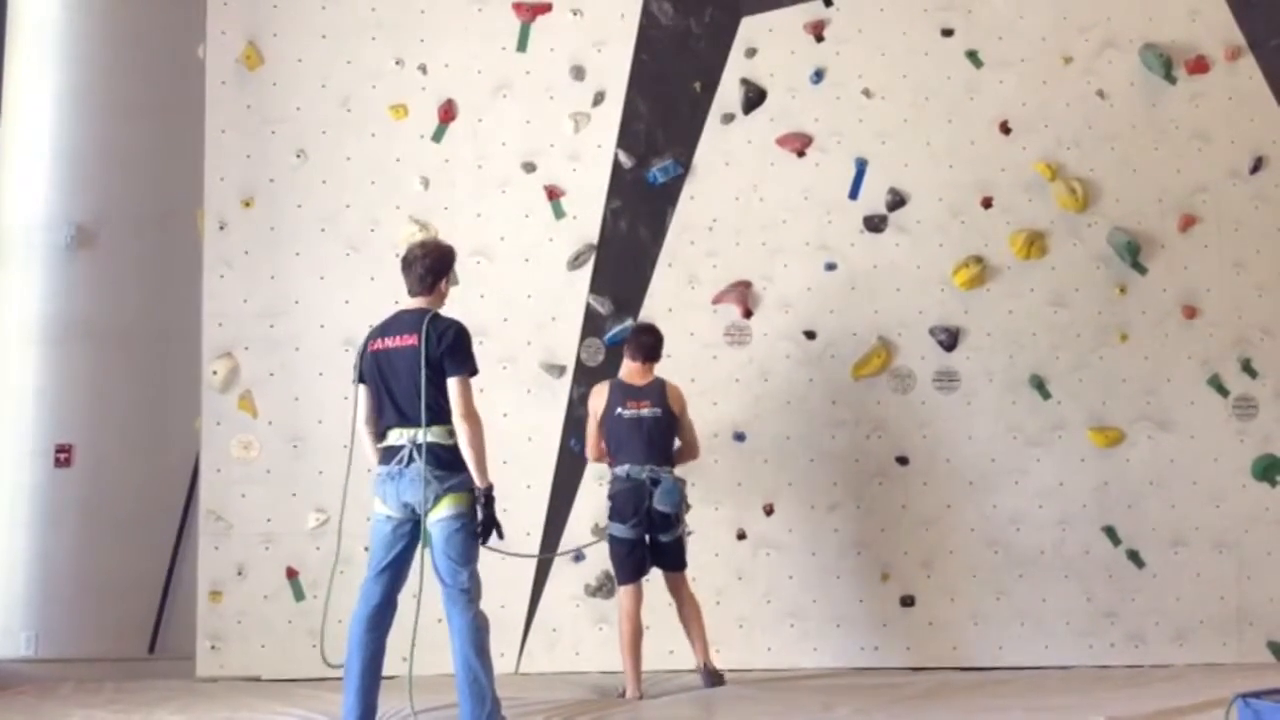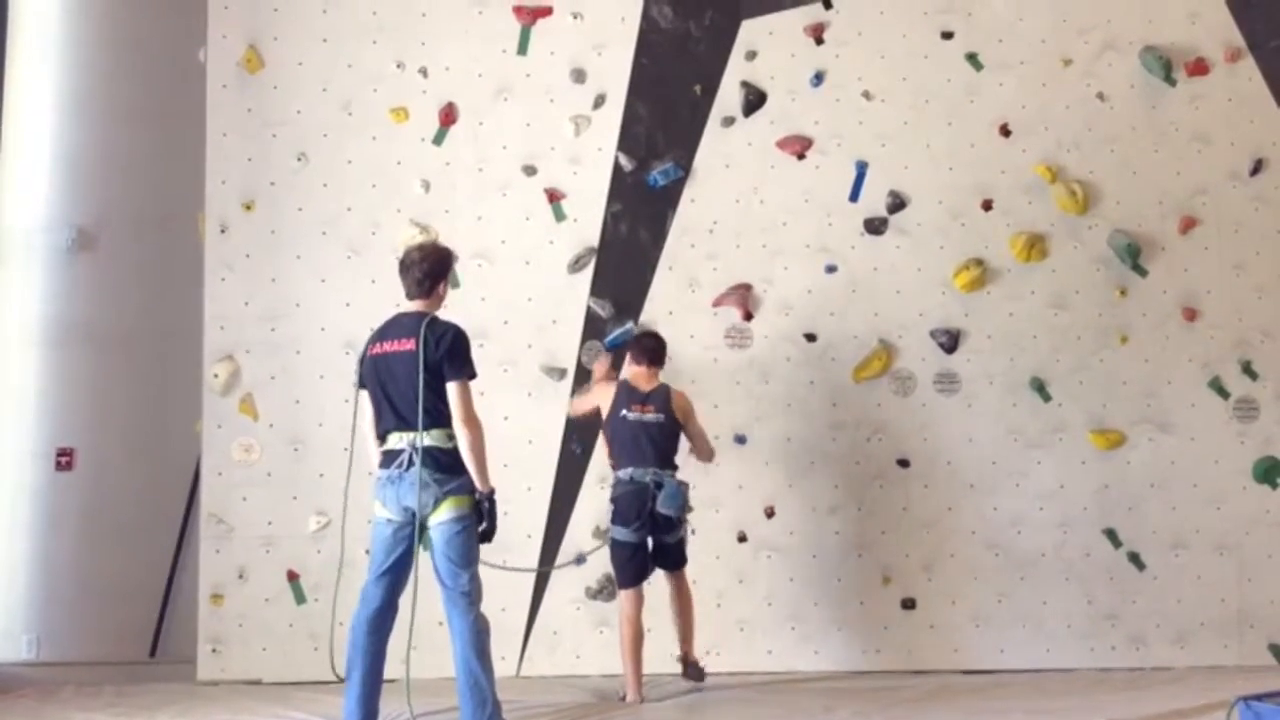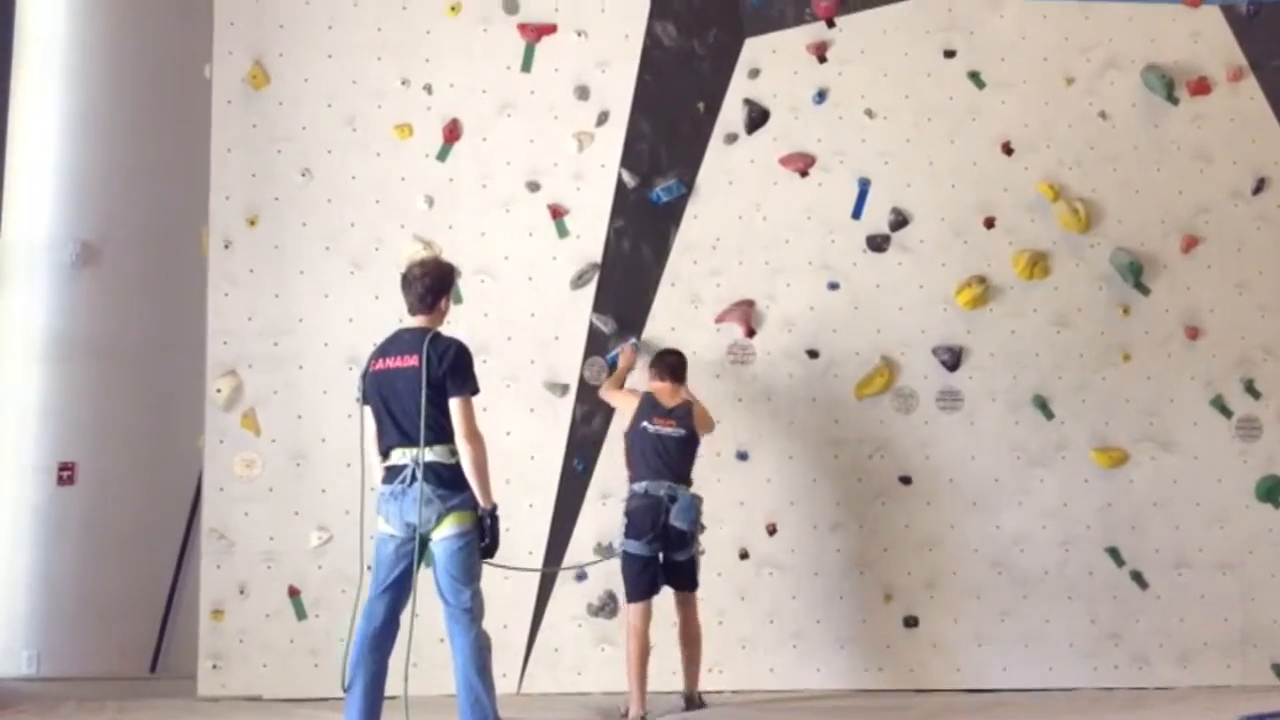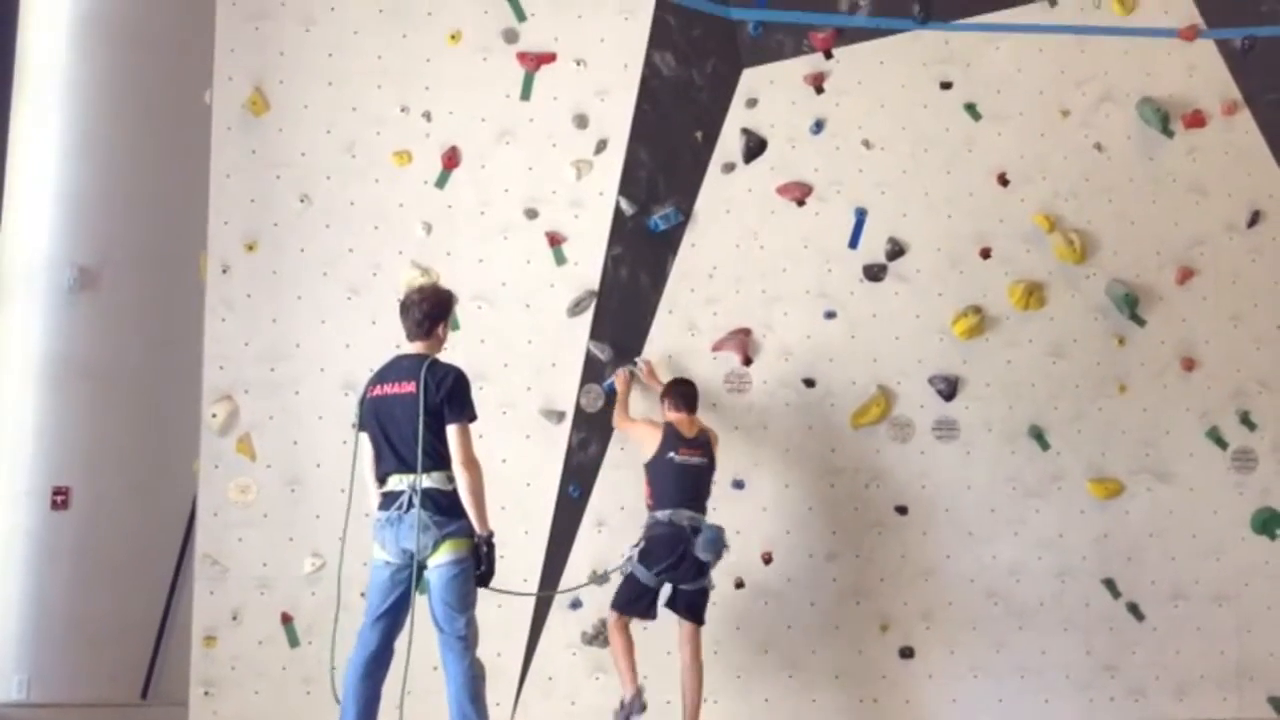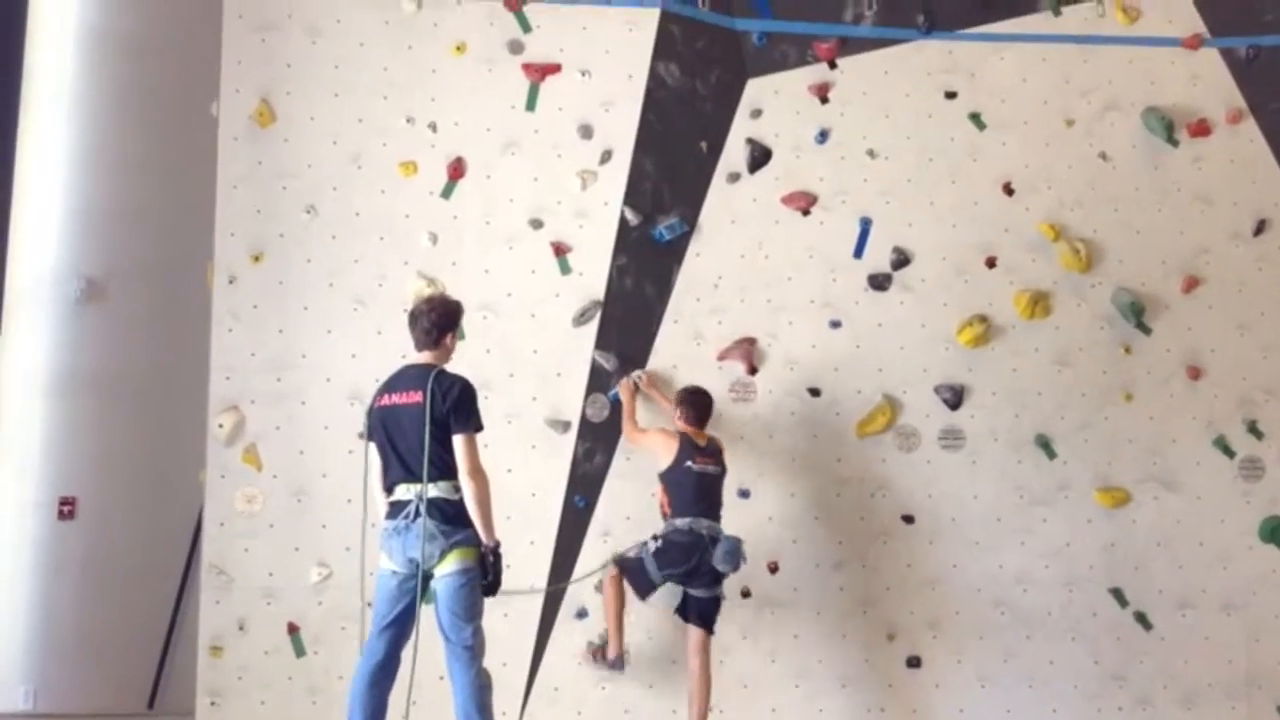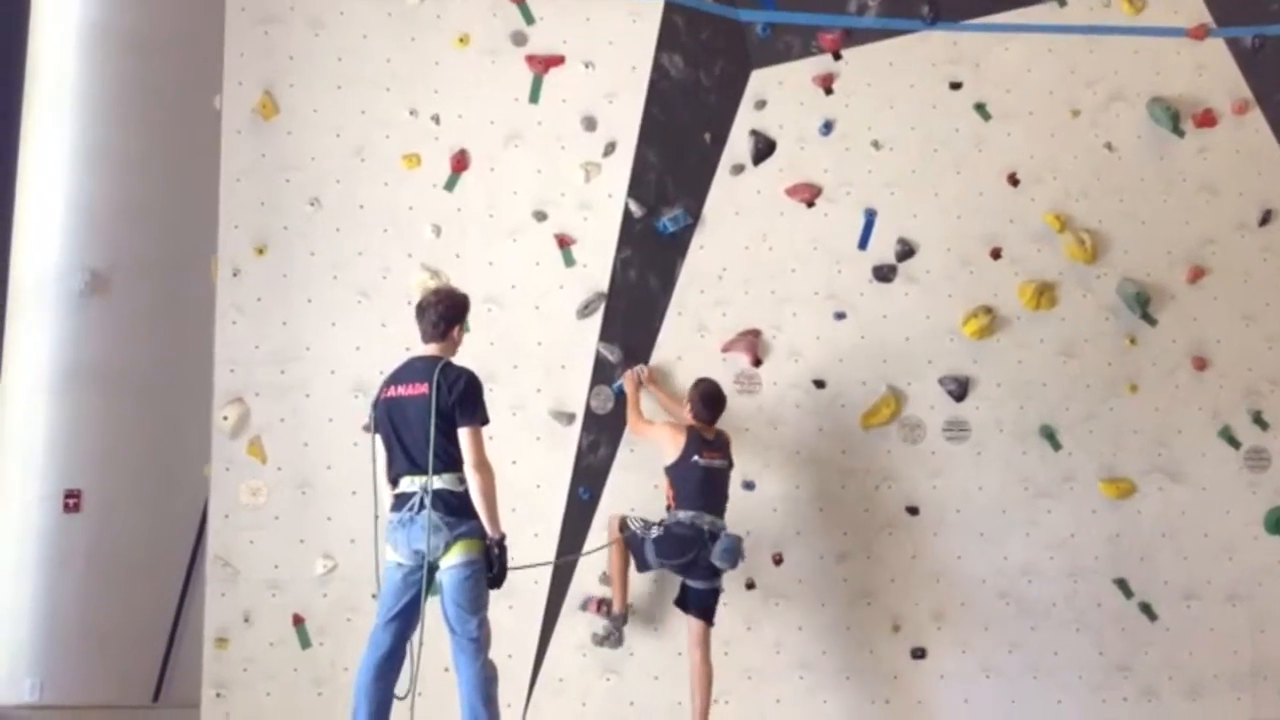
dt=0.3s
person 1, frame 1
left shoulder: (376, 338)
right shoulder: (448, 332)
left elbow: (366, 421)
right elbow: (463, 416)
right wrist: (483, 486)
left hip: (391, 475)
right hip: (442, 474)
left knee: (375, 595)
right knee: (460, 597)
person 1, frame 2
left shoulder: (375, 342)
right shoulder: (446, 336)
left elbow: (370, 426)
right elbow: (464, 421)
right wrist: (485, 489)
left hip: (391, 479)
right hip: (442, 478)
left knee: (376, 598)
right knee: (461, 600)
person 1, frame 3
left shoulder: (378, 357)
right shoulder: (449, 351)
left elbow: (373, 441)
right elbow: (466, 436)
right wrist: (487, 505)
left hip: (394, 494)
right hip: (445, 493)
left knee: (379, 614)
right knee: (463, 615)
person 1, frame 4
left shoulder: (375, 384)
right shoulder: (447, 378)
left elbow: (369, 468)
right elbow: (463, 464)
right wrist: (483, 533)
left hip: (391, 520)
right hip: (441, 519)
left knee: (372, 640)
right knee: (457, 644)
person 1, frame 5
left shoulder: (384, 393)
right shoulder: (453, 388)
left elbow: (380, 475)
right elbow: (469, 473)
right wrist: (490, 544)
left hip: (397, 529)
right hip: (448, 529)
left knee: (380, 649)
right knee: (463, 652)
person 1, frame 6
left shoulder: (389, 385)
right shoulder: (459, 380)
right elbow: (474, 465)
right wrist: (495, 536)
left hip: (403, 520)
right hip: (452, 520)
left knee: (386, 640)
right knee: (469, 643)
person 2, frame 1
left shoulder: (602, 393)
right shoulder: (671, 393)
left elbow: (593, 453)
right elbow: (690, 448)
left hip: (625, 495)
right hip: (665, 494)
left knee: (629, 595)
right knee: (678, 583)
left ankle: (633, 687)
right ankle: (706, 665)
person 2, frame 2
left shoulder: (609, 391)
right shoulder: (676, 399)
left elbow: (574, 407)
right elbow: (707, 454)
left wrist: (598, 378)
right wrist: (691, 446)
left hip: (628, 498)
right hip: (667, 497)
left knee: (630, 599)
right knee: (677, 577)
left ankle: (633, 693)
right ankle: (689, 659)
person 2, frame 3
left shoulder: (636, 403)
right shoulder: (696, 412)
left elbow: (606, 390)
left wrist: (625, 365)
right wrist: (682, 388)
left hip: (643, 512)
right hip: (682, 514)
left knee: (638, 615)
right knee: (687, 607)
person 2, frame 4
left shoulder: (654, 432)
right shoulder: (709, 439)
left elbow: (620, 420)
right elbow: (688, 418)
left wrist: (623, 389)
right wrist: (656, 382)
left hip: (662, 540)
right hip: (698, 544)
left knee: (617, 620)
right knee: (690, 640)
person 2, frame 5
left shoulder: (668, 442)
right shoulder: (717, 448)
left elbow: (630, 433)
right elbow: (692, 426)
left wrist: (628, 398)
right wrist: (653, 391)
left hip: (678, 546)
right hip: (713, 554)
left knee: (614, 568)
right knee: (698, 651)
left ankle: (613, 651)
person 2, frame 6
left shoulder: (673, 435)
right shoulder: (723, 441)
left elbow: (635, 422)
right elbow: (692, 422)
left wrist: (632, 390)
right wrist: (653, 387)
left hip: (678, 538)
right hip: (712, 547)
left knee: (617, 525)
right knee: (699, 642)
left ankle: (617, 613)
